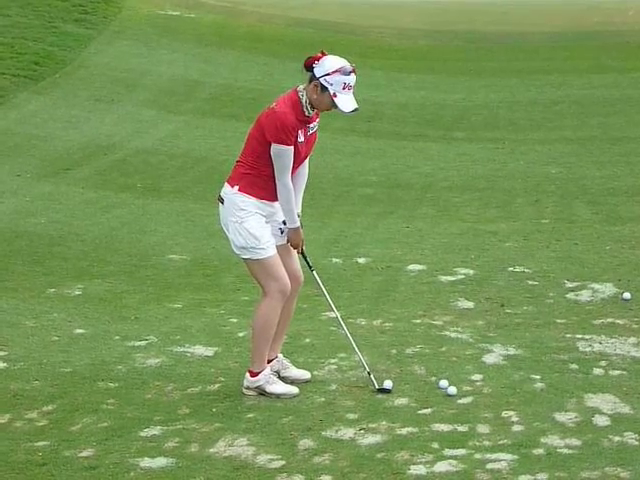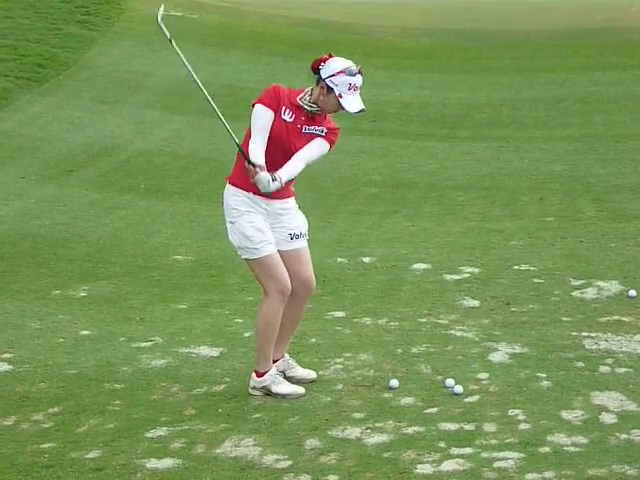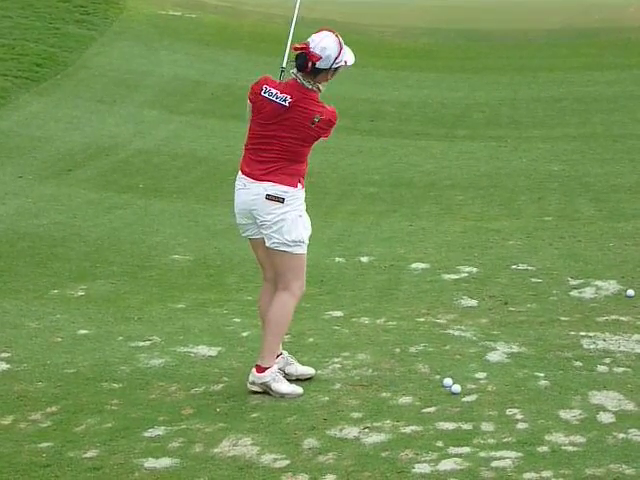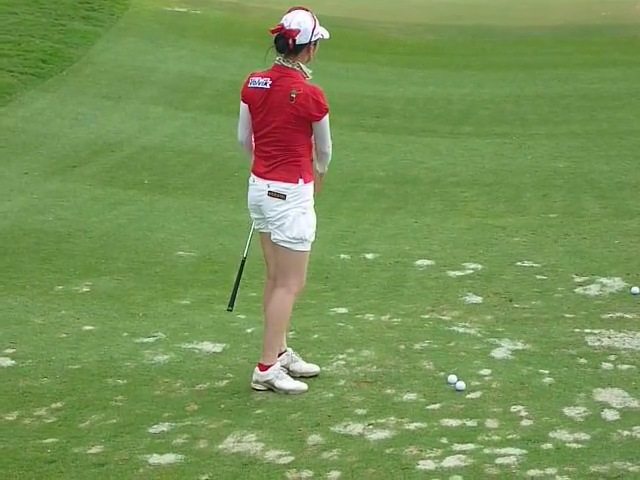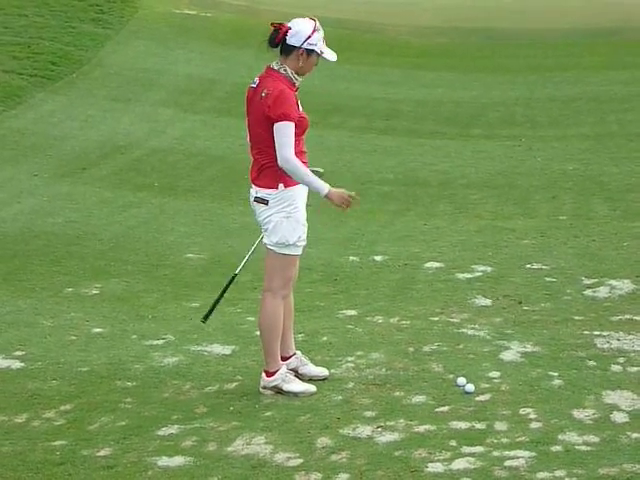
dt=1s
person 1, frame 1
left shoulder: (310, 110)
right shoulder: (283, 117)
left elbow: (301, 167)
right elbow: (283, 178)
left wrist: (294, 217)
right wrist: (294, 226)
left hip: (268, 205)
right hip: (244, 205)
left knee: (294, 280)
right knee: (277, 287)
left ankle: (273, 359)
right ankle: (256, 375)
person 1, frame 2
left shoulder: (327, 130)
right shoulder: (276, 96)
left elbow: (301, 160)
right elbow: (255, 143)
left wrist: (275, 179)
right wrist: (258, 167)
left hip: (281, 204)
right hip: (245, 201)
left knee: (304, 285)
right knee: (279, 287)
left ankle: (278, 358)
right ankle: (262, 375)
person 1, frame 3
left shoulder: (262, 87)
right shoulder: (325, 116)
left hip: (246, 190)
right hip: (280, 199)
left knee: (272, 280)
right knee: (292, 287)
left ankle: (275, 355)
right ankle: (263, 370)
person 1, frame 4
left shoulder: (253, 83)
right shoulder: (311, 95)
left elbow: (243, 138)
right elbow: (324, 149)
right wrist: (319, 172)
left hip: (260, 187)
right hip: (290, 195)
left knee: (276, 278)
right knee: (290, 284)
left ankle: (280, 353)
right ankle: (266, 368)
person 1, frame 5
left shoulder: (263, 83)
right shoulder: (282, 94)
right elbow: (287, 160)
right wrist: (327, 191)
left hip: (269, 191)
right hip: (282, 196)
left knee: (285, 283)
right knee: (276, 288)
left ankle: (288, 356)
right ankle: (273, 374)
